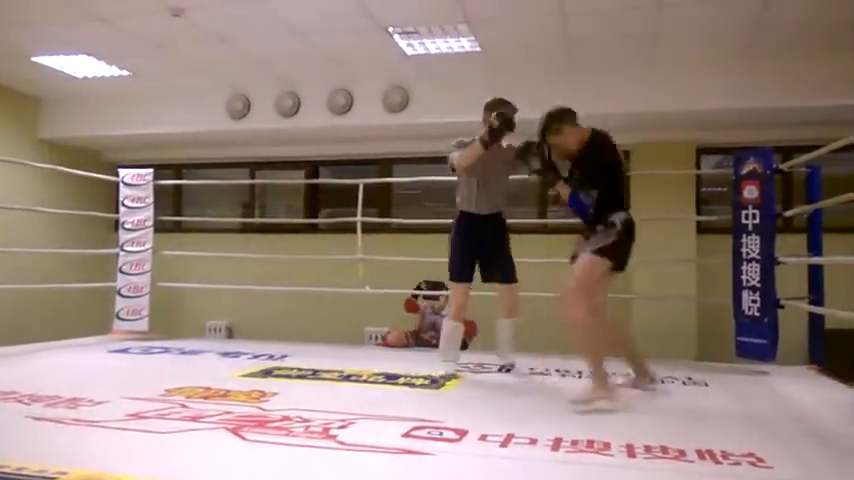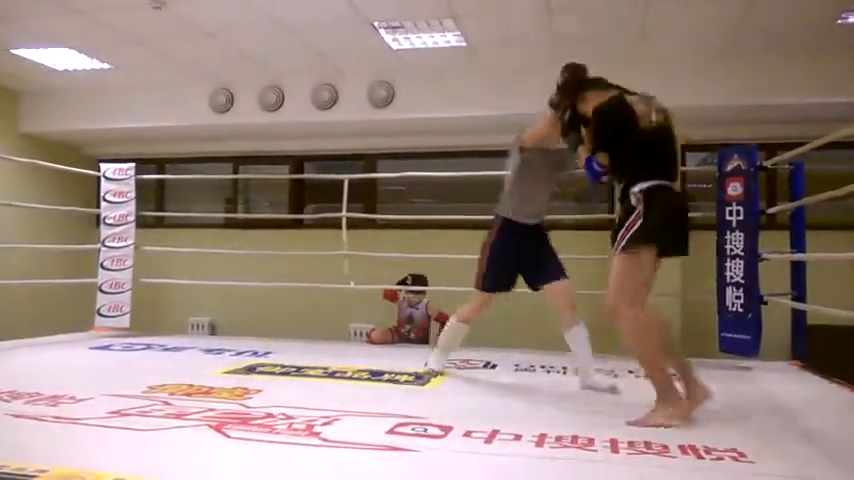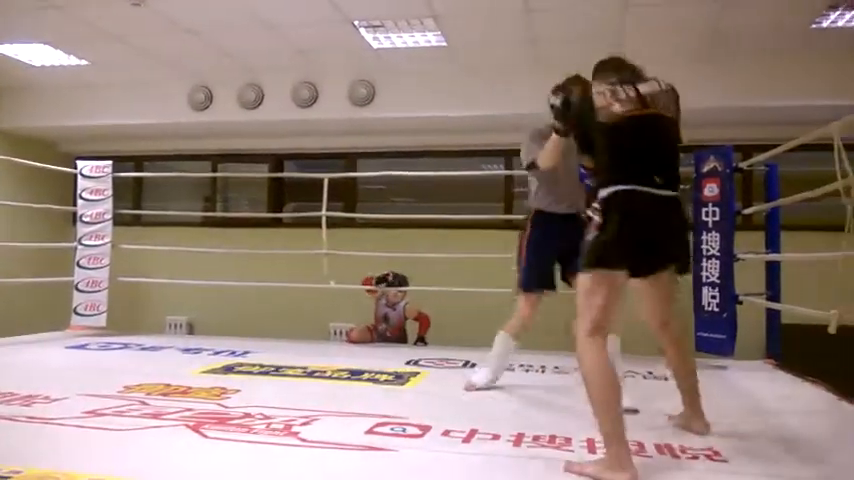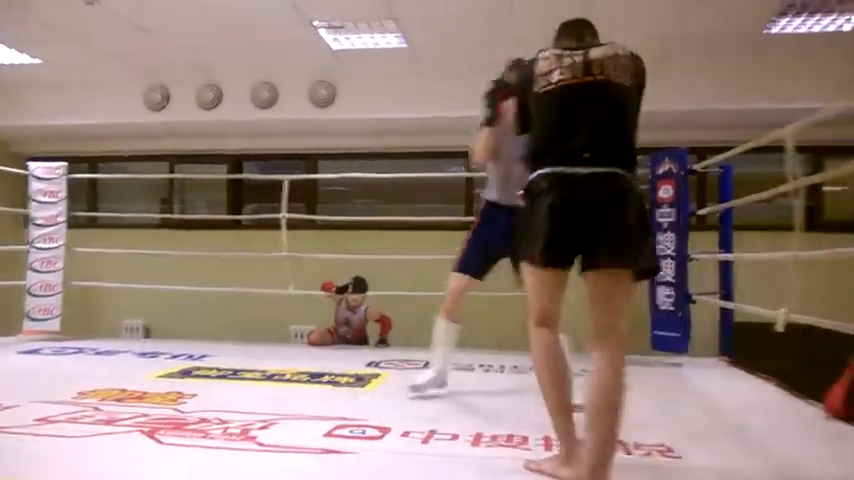
dt=0.4s
person 1, frame 1
left shoulder: (598, 151)
right shoulder: (592, 143)
left elbow: (583, 206)
right elbow: (573, 180)
left wrist: (554, 180)
right wrist: (544, 159)
left hip: (612, 229)
right hip: (600, 230)
left knee: (573, 298)
right knee: (590, 307)
left ankle: (600, 381)
right ankle: (641, 372)
person 1, frame 2
left shoulder: (606, 110)
right shoulder: (646, 103)
left elbow: (598, 171)
left wrist: (582, 136)
left hip: (645, 202)
right hip: (667, 203)
left knee: (621, 305)
right knee: (634, 302)
left ankle: (668, 402)
right ankle: (691, 387)
person 1, frame 3
left shoulder: (587, 98)
right shoulder: (666, 92)
left hip: (620, 209)
right hip: (666, 210)
left knee: (590, 332)
right knee: (664, 324)
right ankle: (694, 414)
person 1, frame 4
left shoulder: (534, 67)
right shoulder: (629, 62)
left hip: (550, 191)
right hip: (612, 193)
left knee: (542, 325)
right knee: (607, 344)
person 2, frame 1
left shoulder: (508, 152)
right shoulder: (463, 146)
right elbow: (458, 163)
right wrist: (488, 140)
left hip: (495, 225)
right hip: (467, 225)
left knee: (509, 297)
right knee: (460, 297)
left ankle: (505, 354)
right ankle: (448, 361)
person 2, frame 2
left shoulder: (562, 155)
right shoulder: (524, 147)
right elbow: (532, 138)
left hip: (535, 234)
right hip: (507, 231)
left knee: (568, 301)
right knee: (478, 304)
left ankle: (587, 375)
right ankle: (438, 357)
person 2, frame 3
right shoulder: (537, 137)
right elbow: (544, 163)
right wrist: (564, 126)
left hip: (576, 225)
right hip: (543, 223)
right knee: (526, 309)
right ankle: (491, 370)
person 2, frame 4
right shoulder: (496, 126)
right elbow: (479, 159)
right wrist: (494, 116)
right hip: (494, 215)
right knee: (454, 292)
right ankle: (438, 372)
